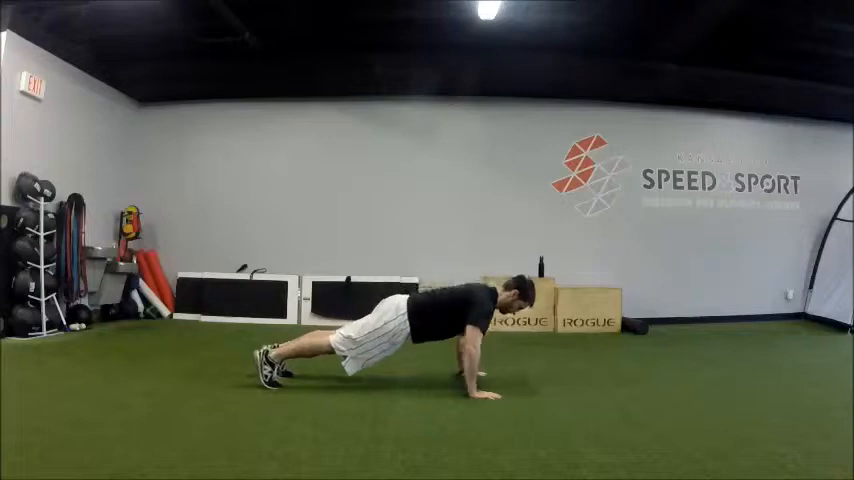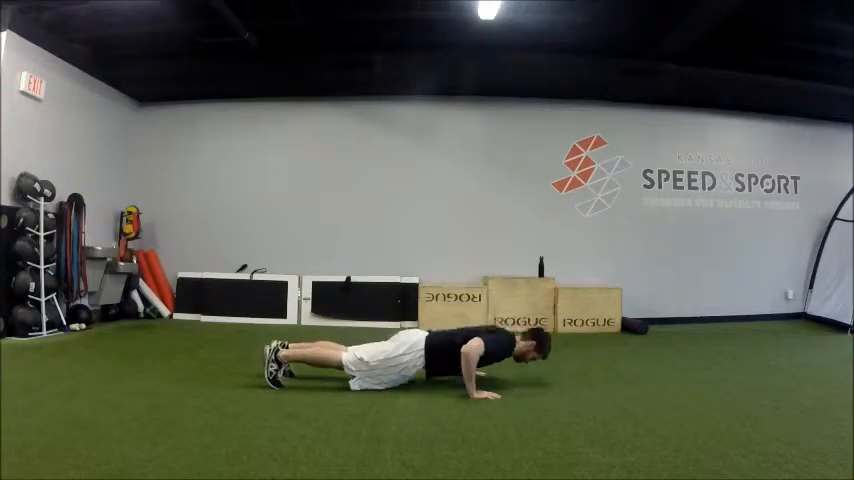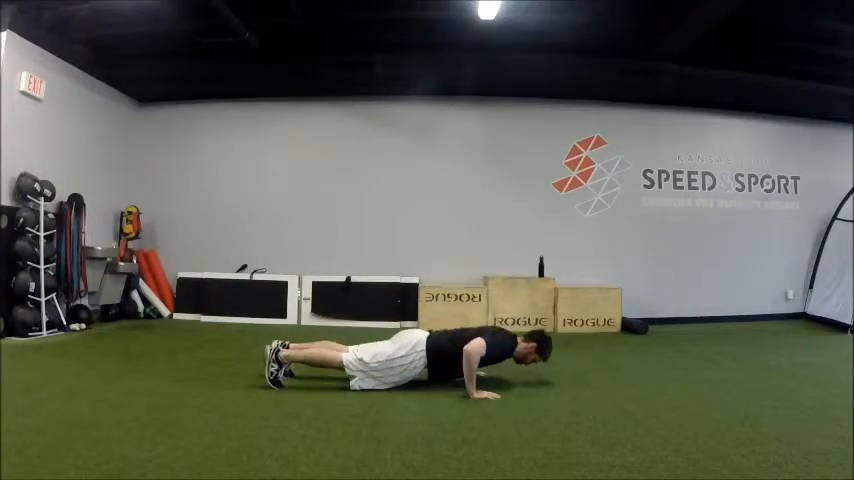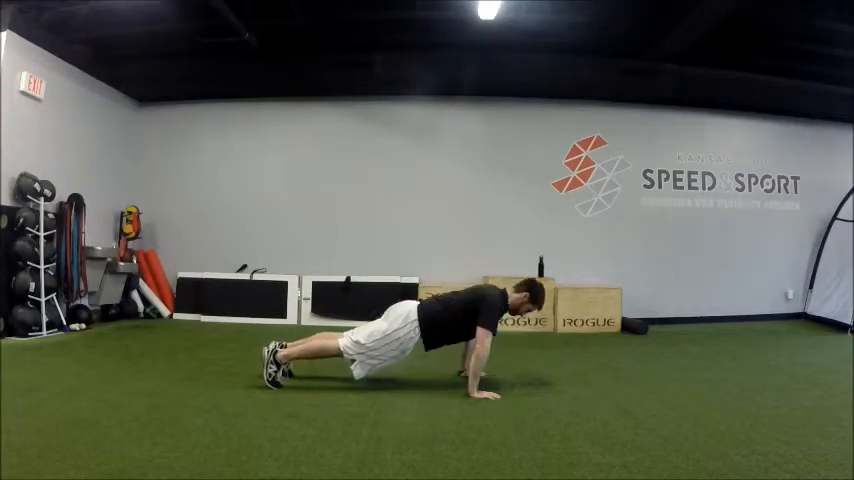
dt=0.4s
person 1, frame 1
left shoulder: (481, 295)
right shoulder: (484, 301)
left elbow: (463, 336)
right elbow: (473, 347)
left wrist: (463, 368)
right wrist: (473, 390)
left hip: (401, 310)
right hip: (401, 319)
left knee: (337, 339)
right knee: (336, 345)
left ankle: (278, 350)
right ankle: (273, 356)
person 1, frame 2
left shoulder: (499, 336)
right shoulder: (504, 343)
right elbow: (468, 351)
left wrist: (467, 371)
right wrist: (473, 391)
left hip: (417, 341)
right hip: (416, 354)
left knee: (346, 353)
right knee: (347, 361)
left ankle: (285, 347)
right ankle: (282, 355)
person 1, frame 3
left shoulder: (500, 337)
right shoulder: (504, 344)
right elbow: (471, 350)
left wrist: (468, 371)
right wrist: (472, 391)
left hip: (418, 341)
right hip: (418, 354)
left knee: (347, 352)
right knee: (348, 362)
left ankle: (285, 348)
right ankle: (283, 356)
person 1, frame 4
left shoulder: (491, 296)
right shoulder: (495, 302)
left elbow: (469, 333)
right elbow: (482, 346)
left wrist: (466, 368)
right wrist: (474, 390)
left hip: (411, 314)
right hip: (412, 325)
left knee: (345, 341)
right knee: (346, 348)
left ankle: (283, 348)
right ankle: (281, 357)
